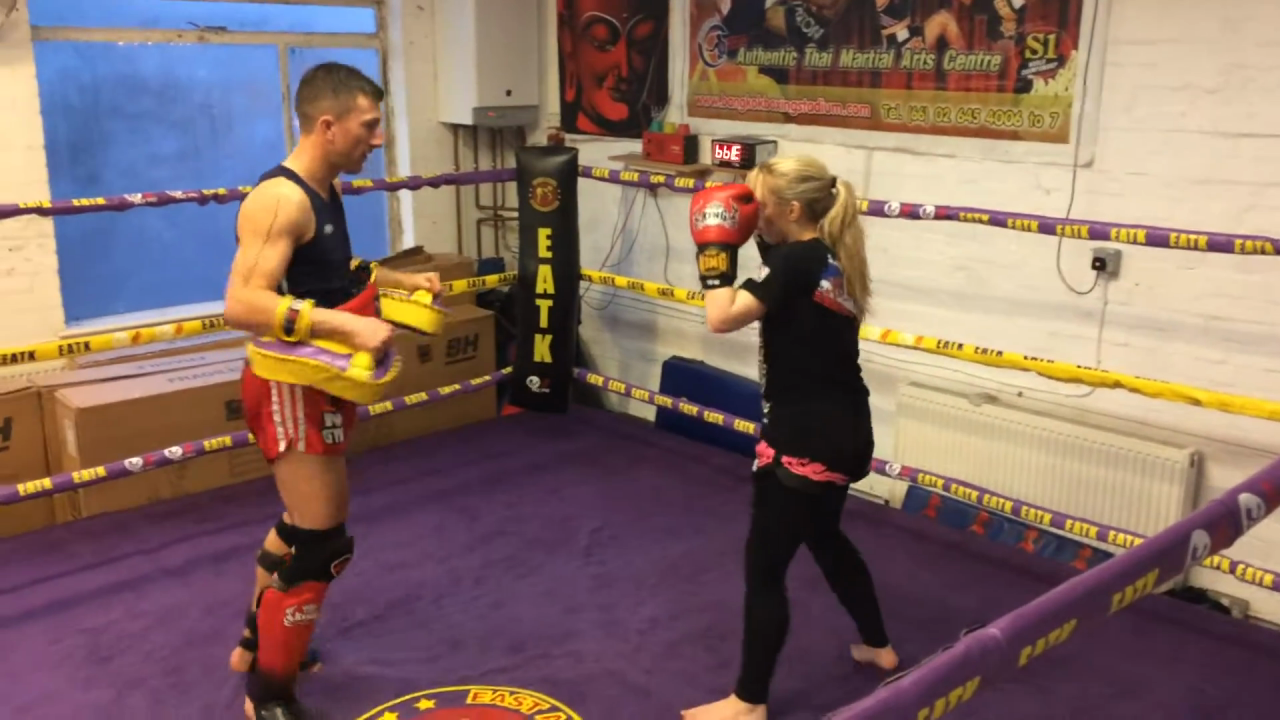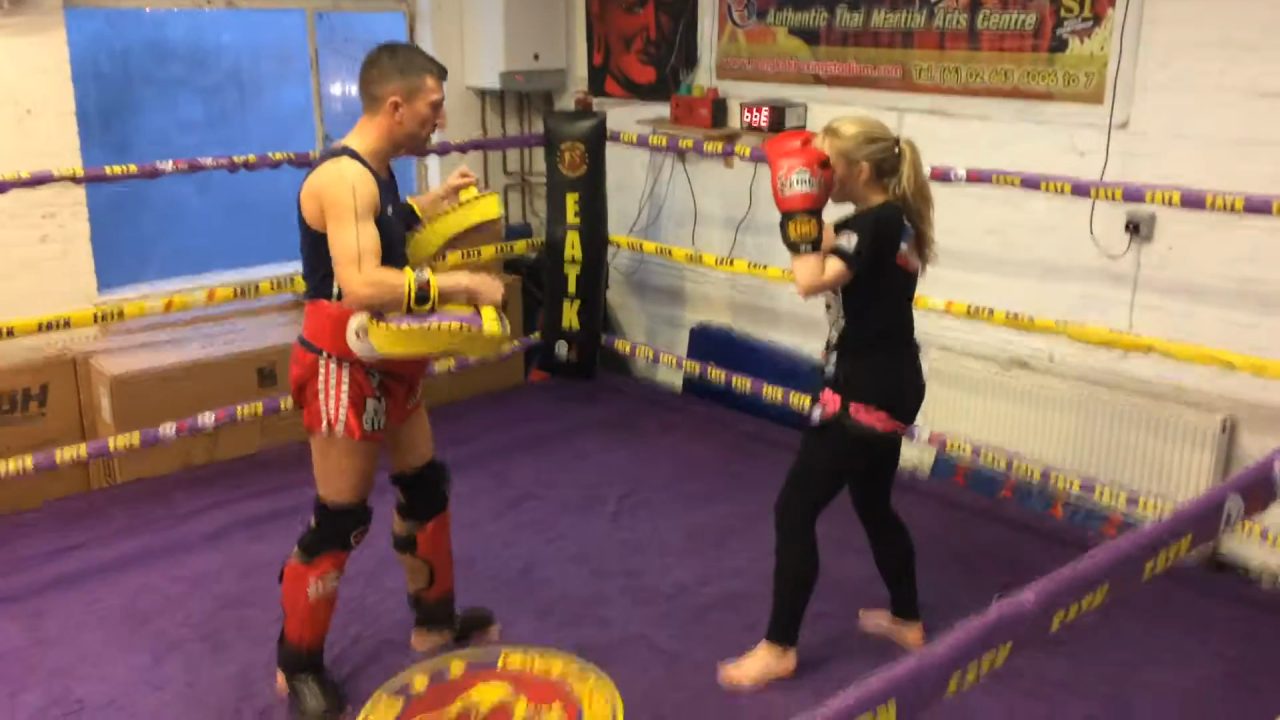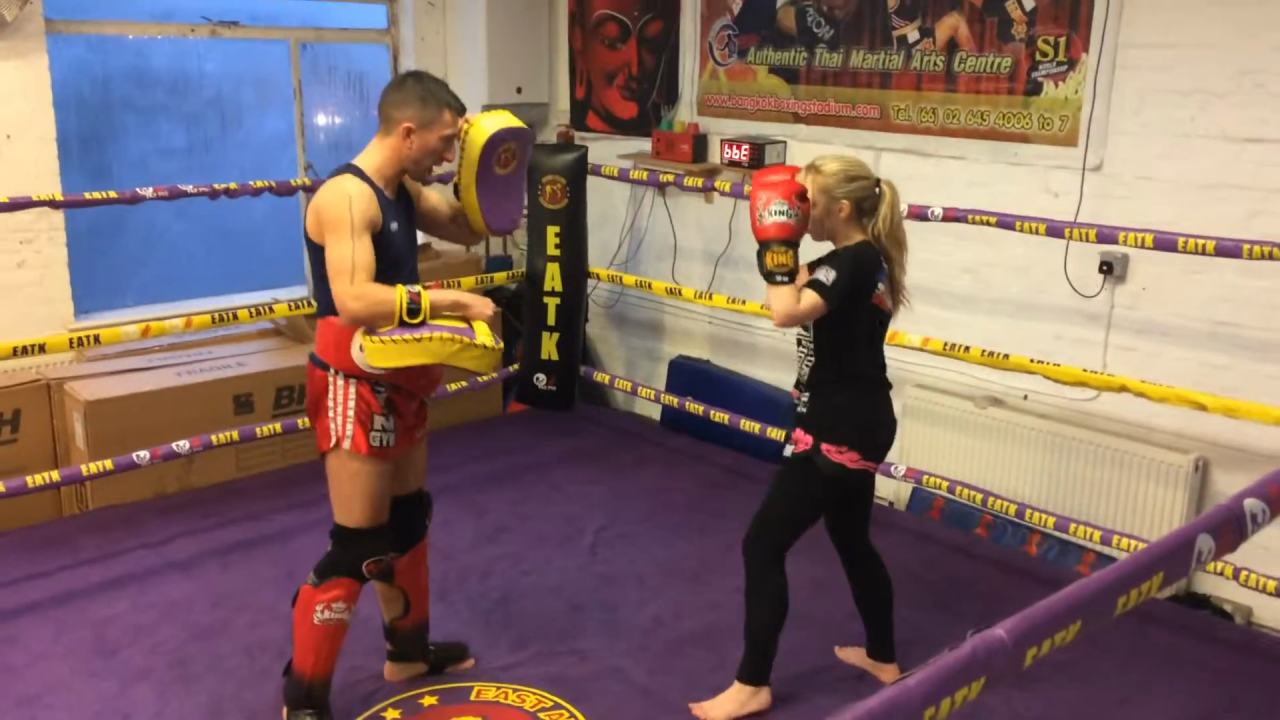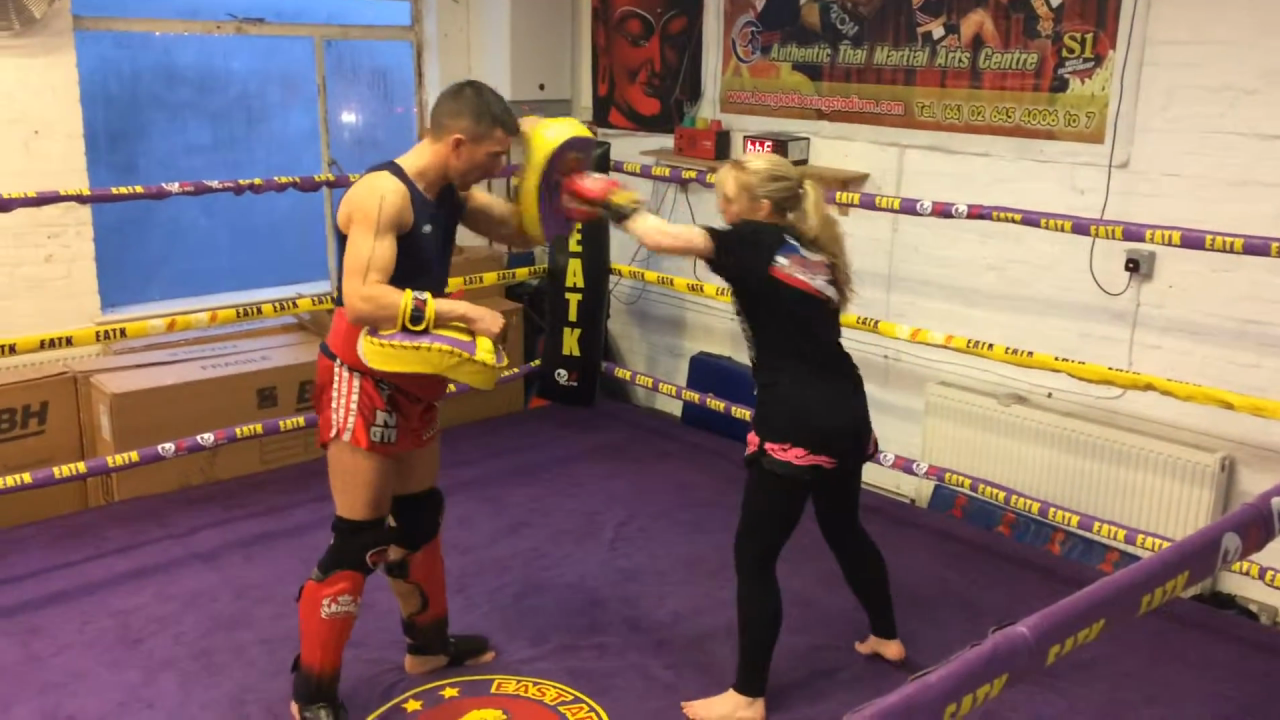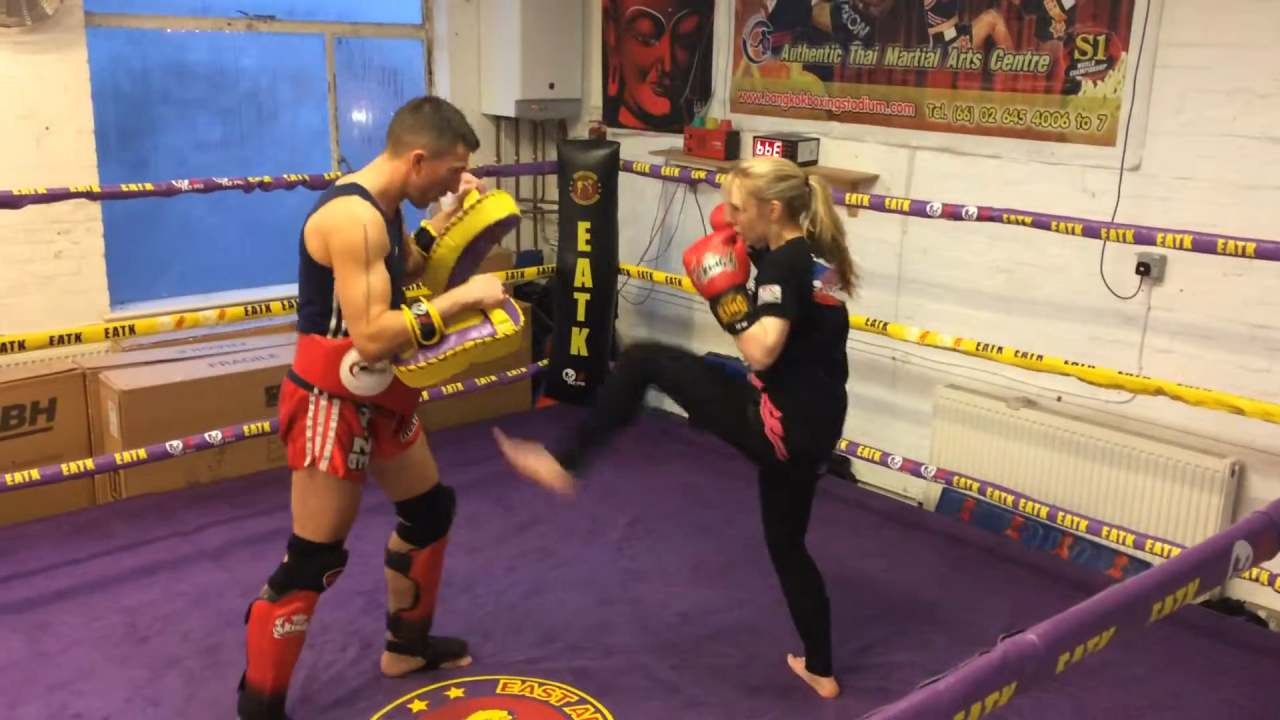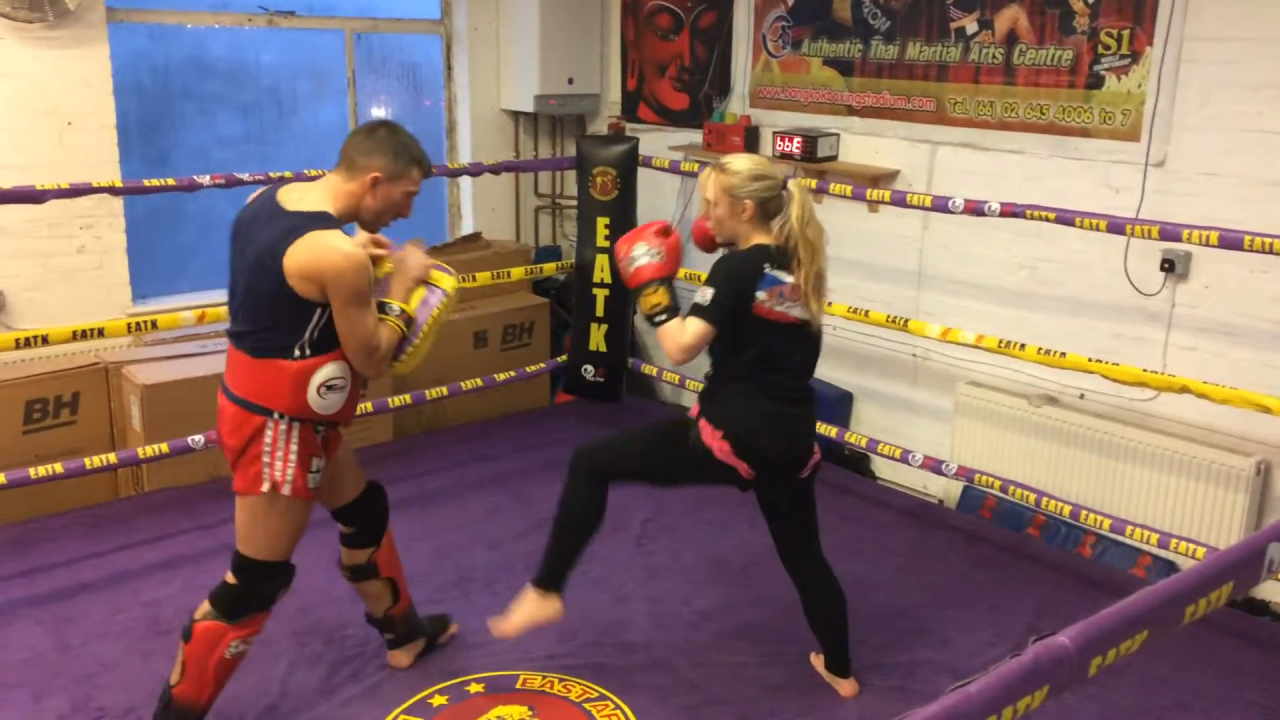
dt=0.5s
person 1, frame 1
left shoulder: (326, 187)
right shoulder: (280, 200)
right elbow: (242, 304)
left wrist: (400, 279)
right wrist: (342, 325)
left hip: (323, 386)
right hip: (292, 390)
left knee: (306, 522)
right knee: (321, 547)
left ankle: (258, 642)
person 1, frame 2
left shoulder: (376, 170)
right shoulder: (343, 179)
right elbow: (361, 287)
left wrist: (439, 196)
right wrist: (463, 284)
left hip: (389, 362)
right hip: (343, 369)
left knee: (425, 490)
right knee: (340, 521)
left ankle: (435, 618)
right ankle: (298, 664)
person 1, frame 3
left shoulder: (401, 188)
right shoulder: (346, 196)
left elbow: (466, 229)
right elbow: (354, 301)
right wrist: (454, 300)
left hip: (398, 381)
right hip: (354, 387)
left knee: (409, 519)
right knee: (357, 546)
left ankle: (409, 648)
person 1, frame 4
left shoulder: (448, 190)
right shoulder: (381, 193)
left elbow: (516, 231)
right elbow: (363, 298)
right wrist: (460, 312)
left hip: (411, 382)
right hip: (362, 383)
left knee: (420, 514)
right knee: (360, 542)
left ankle: (428, 642)
person 1, frame 5
left shoulder: (382, 206)
right shoulder: (352, 219)
left elbow: (401, 272)
right elbow: (373, 336)
left wrist: (449, 220)
right wrist: (463, 297)
left hip: (378, 398)
right hip: (332, 403)
left knee: (429, 510)
right knee: (312, 562)
left ankle: (407, 643)
person 1, frame 6
left shoulder: (269, 197)
right shoulder: (338, 253)
right elbow: (370, 362)
right wrist: (403, 286)
left hip: (284, 408)
right hip: (279, 422)
left knee: (366, 511)
right knee: (256, 583)
left ankle: (403, 632)
person 2, frame 1
left shoulder: (795, 261)
right shoulder: (831, 258)
left elbow: (721, 317)
left wrist: (715, 247)
right wrist: (761, 242)
left hip: (803, 439)
right hip: (845, 432)
left knee: (764, 567)
right knee: (825, 537)
right ankle: (878, 645)
person 2, frame 2
left shoulder: (875, 224)
right shoulder: (891, 218)
left elbow: (812, 281)
right elbow: (831, 253)
left wrist: (798, 210)
right wrist: (807, 211)
left hip: (865, 393)
right hip: (887, 387)
left knee: (795, 510)
right knee: (873, 504)
left ankle: (778, 648)
right ankle: (906, 620)
person 2, frame 3
left shoulder: (854, 263)
right shoulder: (861, 258)
left elbow: (786, 311)
right elbow: (806, 290)
left wrist: (775, 241)
right wrist: (784, 239)
left hip: (836, 432)
right hip: (859, 426)
left knee: (762, 545)
right knee: (852, 540)
right ankle: (882, 656)
person 2, frame 4
left shoulder: (756, 242)
right shoulder: (814, 249)
left elbow: (666, 236)
left wrist: (610, 199)
left hip: (794, 430)
right hip: (846, 417)
left knee: (755, 555)
right knee: (845, 529)
right ankle: (885, 637)
person 2, frame 5
left shoulder: (785, 261)
right shoulder: (821, 256)
left elbow: (763, 351)
left wrist: (722, 293)
right wrist: (753, 256)
left hip: (773, 415)
right hip: (811, 428)
left knee: (644, 359)
right knee: (786, 547)
left ankle: (560, 463)
right ankle: (821, 670)
person 2, frame 6
left shoulder: (738, 265)
right shoulder: (801, 265)
left elbow: (677, 347)
left wrist: (651, 283)
left hip: (728, 436)
right hip: (790, 442)
left knee: (593, 464)
right knee: (802, 554)
left ankle: (544, 593)
right ankle: (839, 670)
